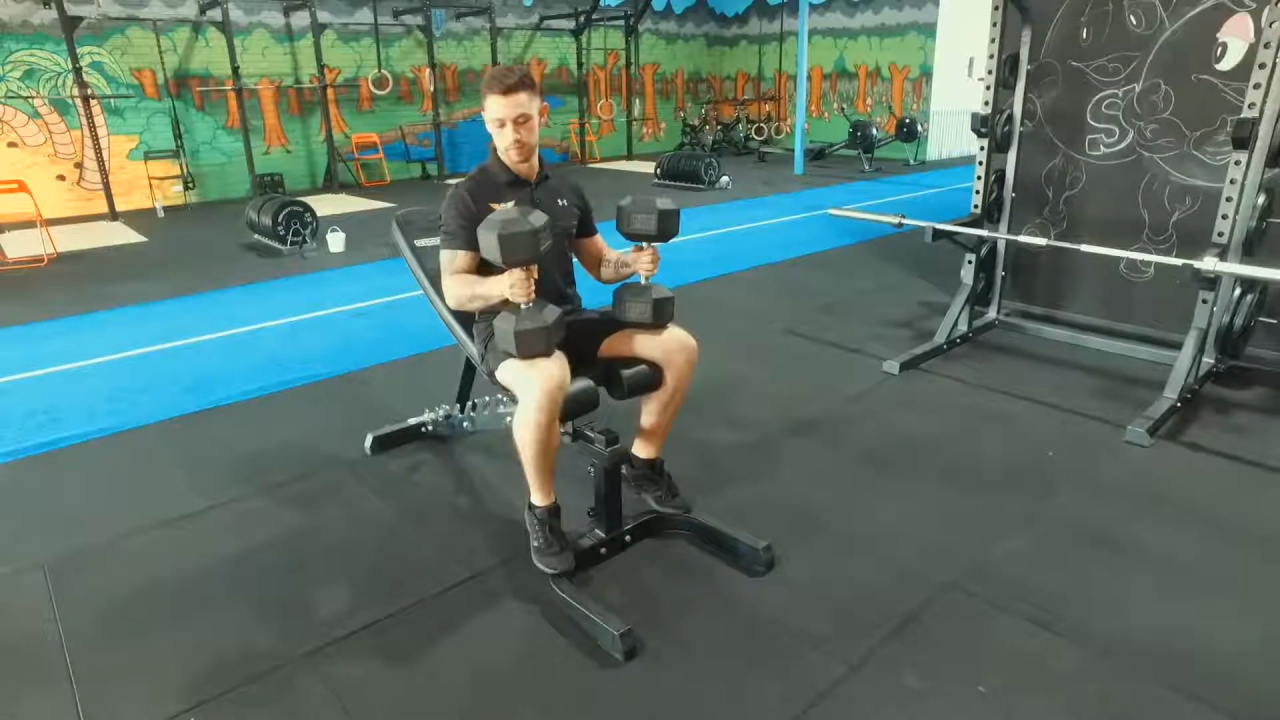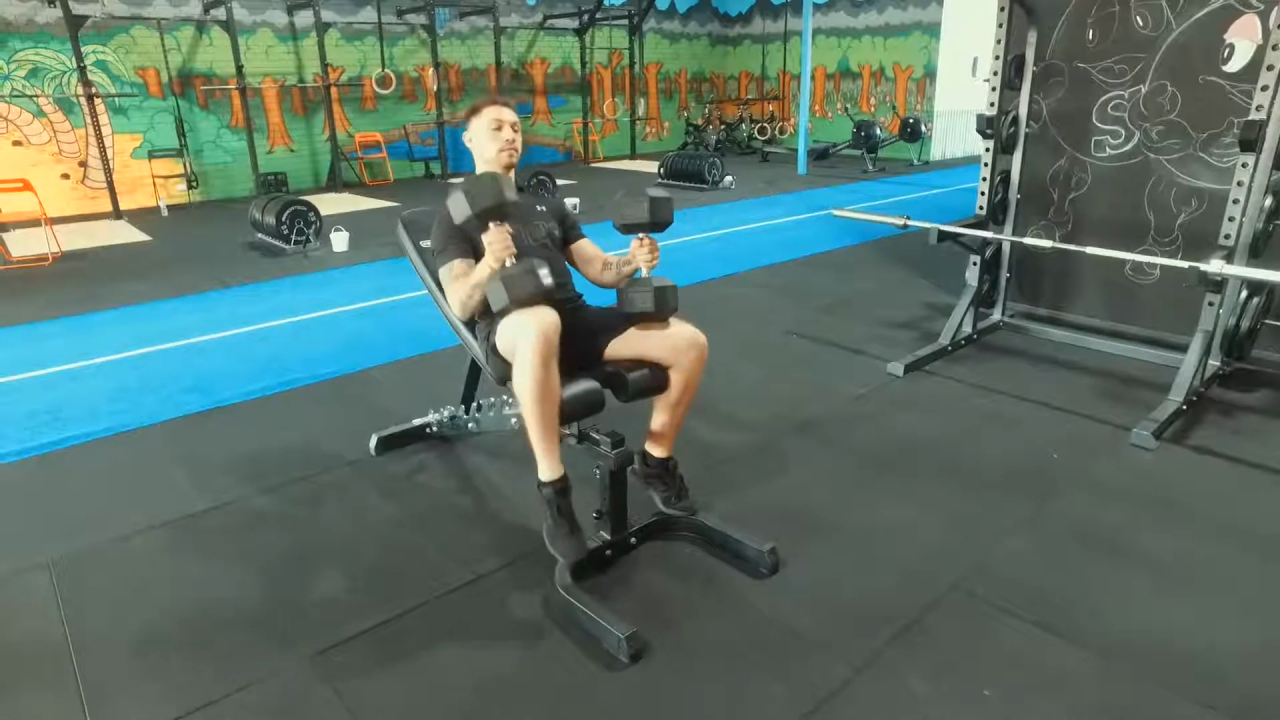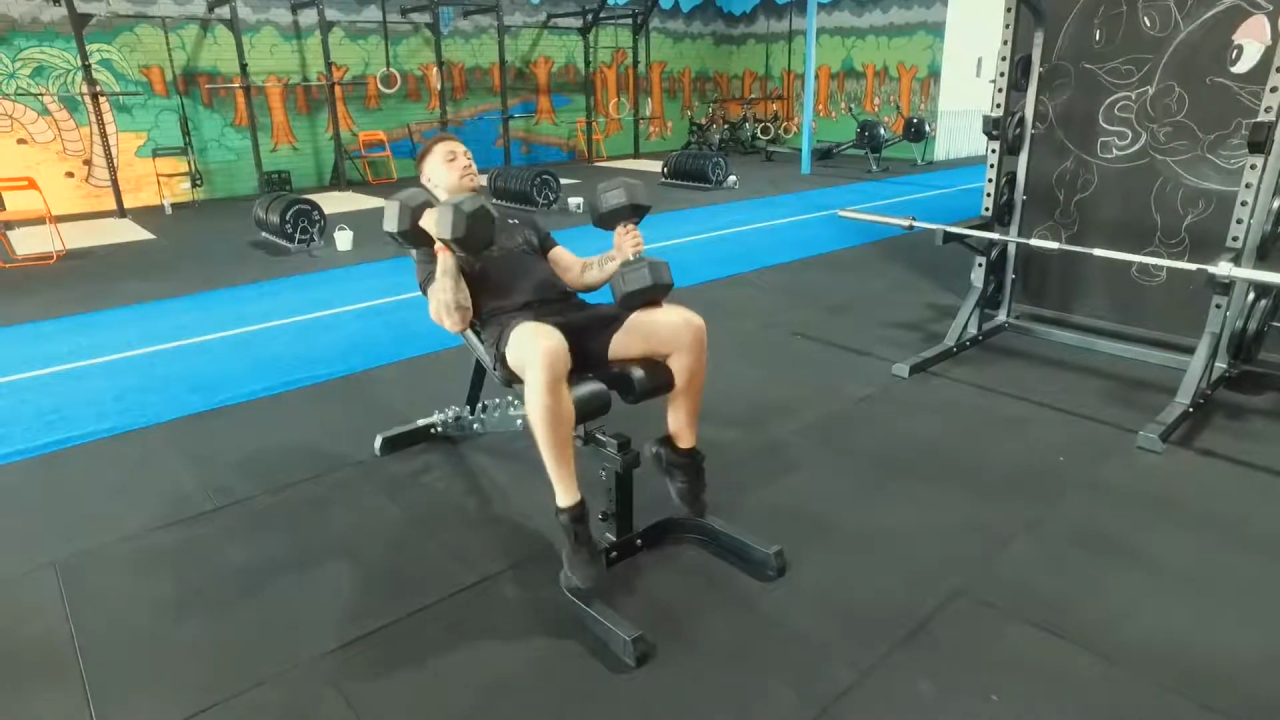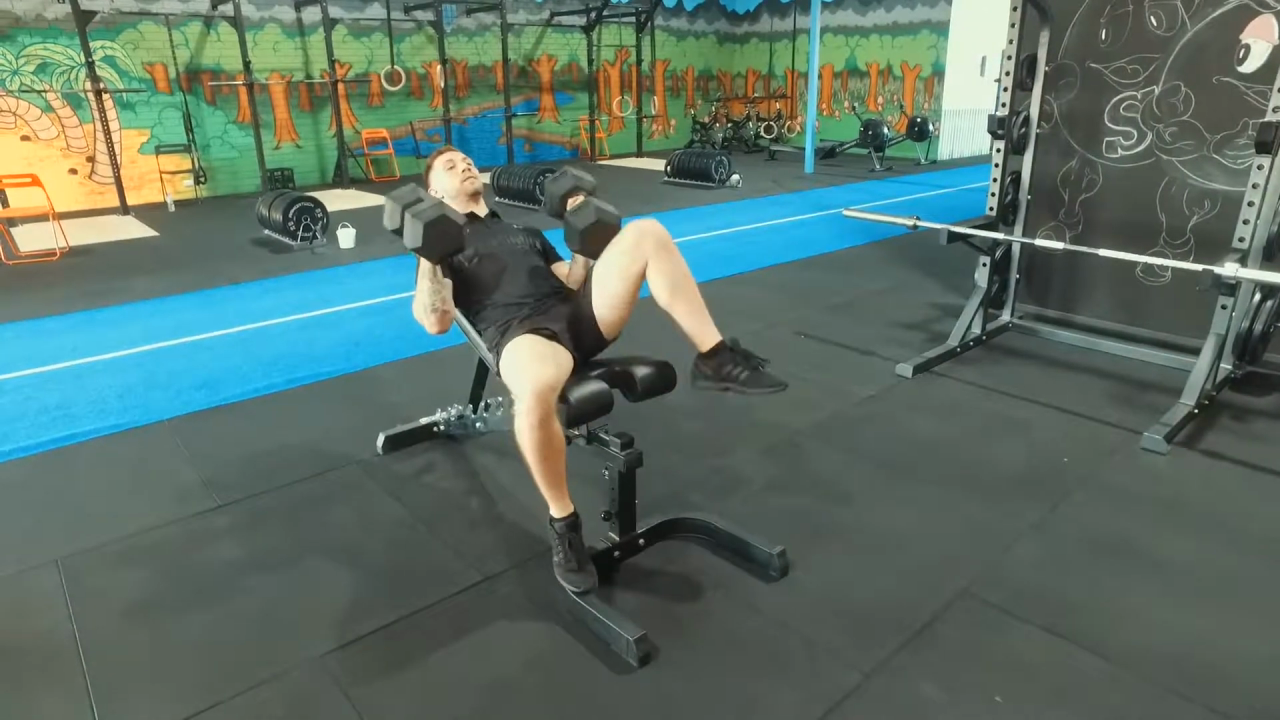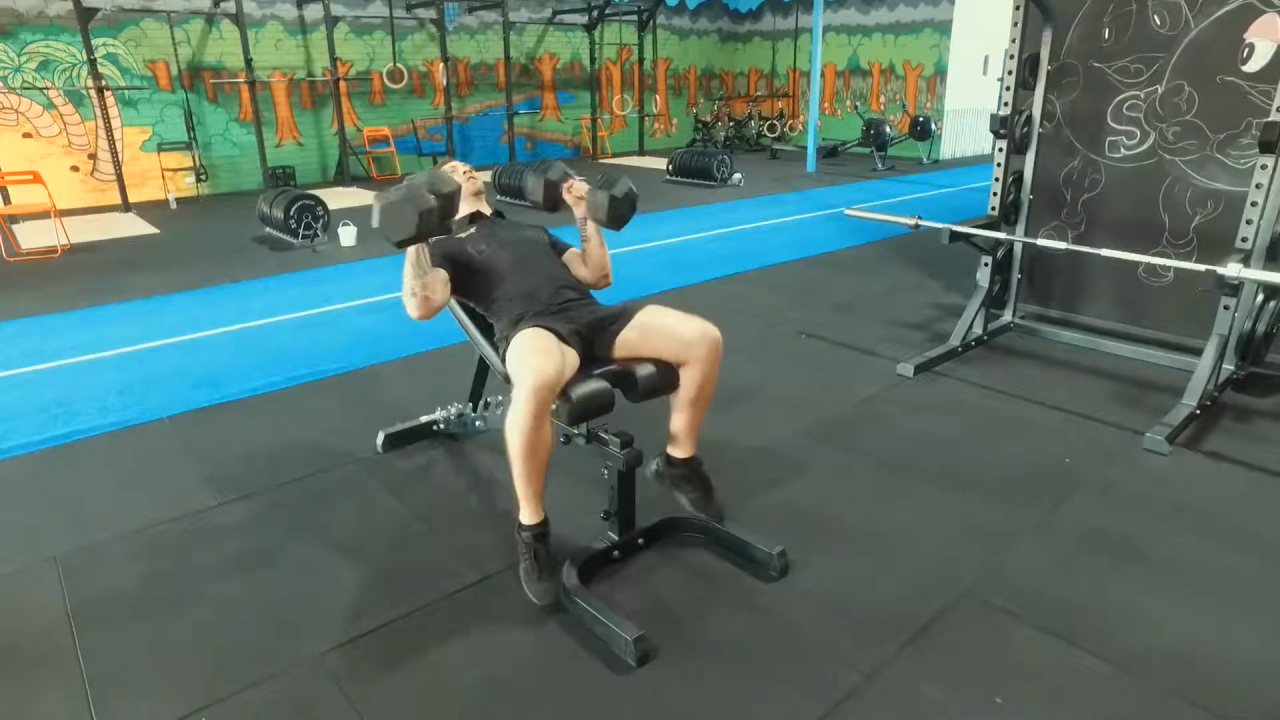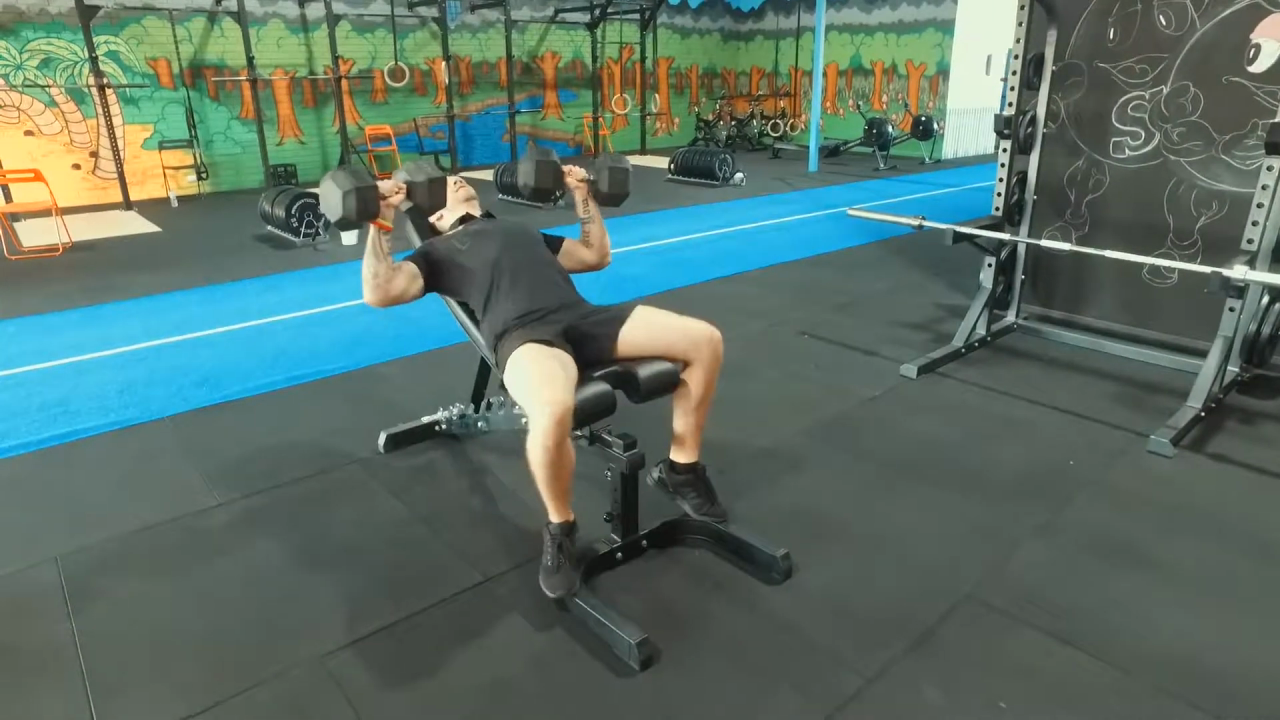
dt=0.5s
person 1, frame 1
left shoulder: (566, 188)
right shoulder: (468, 196)
left elbow: (597, 261)
right elbow: (454, 289)
left wrist: (633, 262)
right wrist: (501, 286)
left hip: (570, 319)
left knee: (679, 347)
right knee: (547, 382)
left ankle: (643, 463)
right ankle: (542, 511)
person 1, frame 2
left shoulder: (547, 205)
right shoulder: (457, 216)
left elbow: (599, 269)
right elbow: (461, 304)
left wrist: (634, 260)
right wrist: (489, 262)
left hip: (577, 318)
right hip: (513, 333)
left knee: (690, 344)
right knee: (539, 322)
left ankle: (655, 462)
right ankle: (553, 487)
person 1, frame 3
left shoulder: (519, 221)
right shoulder: (435, 249)
left elbow: (576, 274)
right elbow: (455, 320)
left wrist: (618, 255)
right wrist: (443, 250)
left hip: (576, 318)
right hip: (519, 336)
left knee: (688, 329)
right knee: (546, 351)
left ankle: (679, 453)
right ankle: (571, 513)
person 1, frame 4
left shoulder: (525, 232)
right elbow: (435, 321)
left hip: (580, 317)
right hip: (522, 333)
left knee: (644, 234)
right knee: (536, 390)
left ankle: (716, 358)
right ankle: (563, 524)
person 1, frame 5
left shoulder: (532, 231)
right shoulder: (448, 247)
left elbow: (598, 276)
right elbow: (421, 306)
left wrist: (584, 215)
left hip: (592, 316)
right hip: (533, 328)
left knee: (704, 340)
right knee: (537, 383)
left ankle: (678, 462)
right ankle: (531, 528)
person 1, frame 6
left shoulder: (525, 231)
right shoulder: (438, 252)
left elbow: (598, 257)
right elbow: (379, 293)
left wrist: (583, 197)
right wrist: (382, 220)
left hip: (585, 318)
right hip: (525, 333)
left knee: (706, 341)
right knee: (552, 413)
left ankle: (680, 468)
right ankle: (560, 527)
